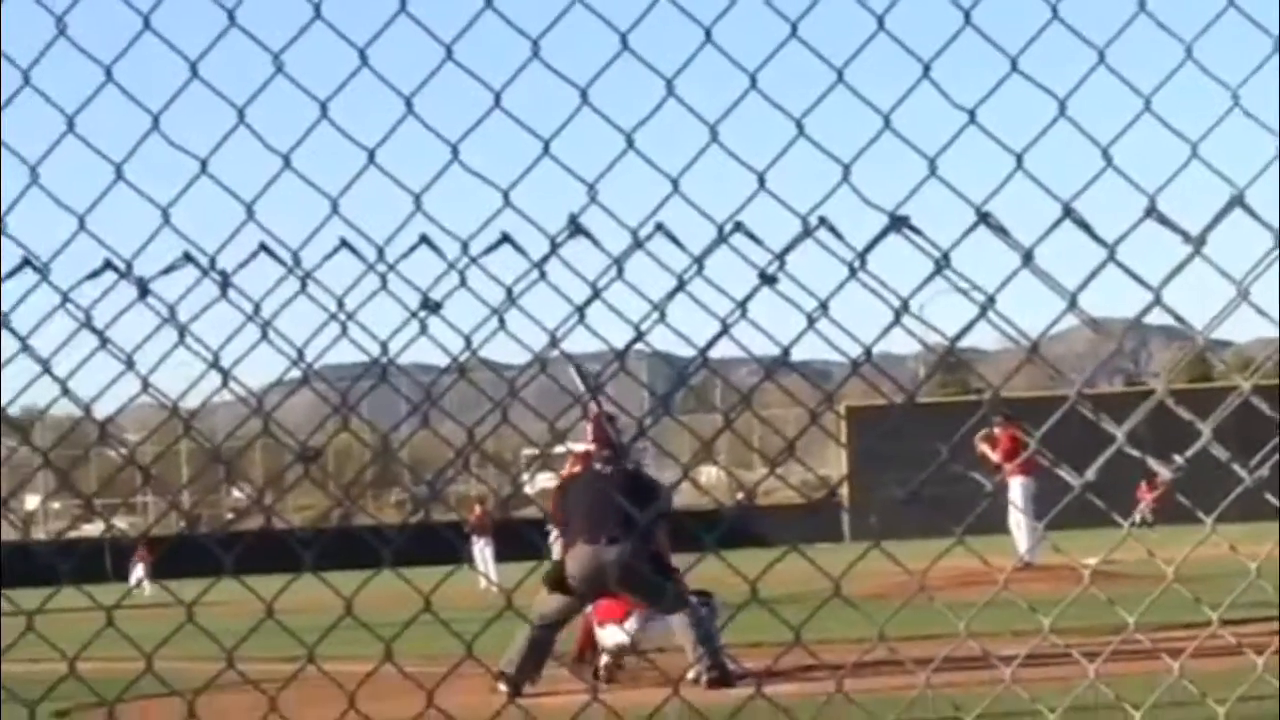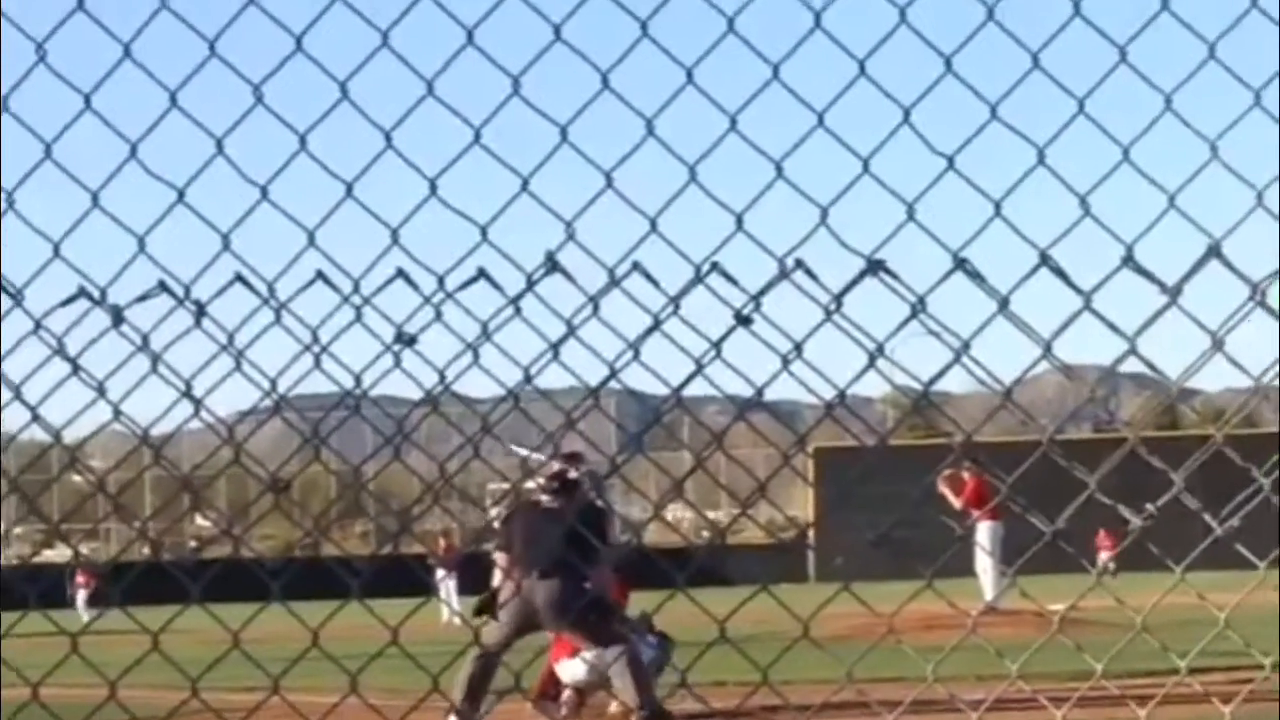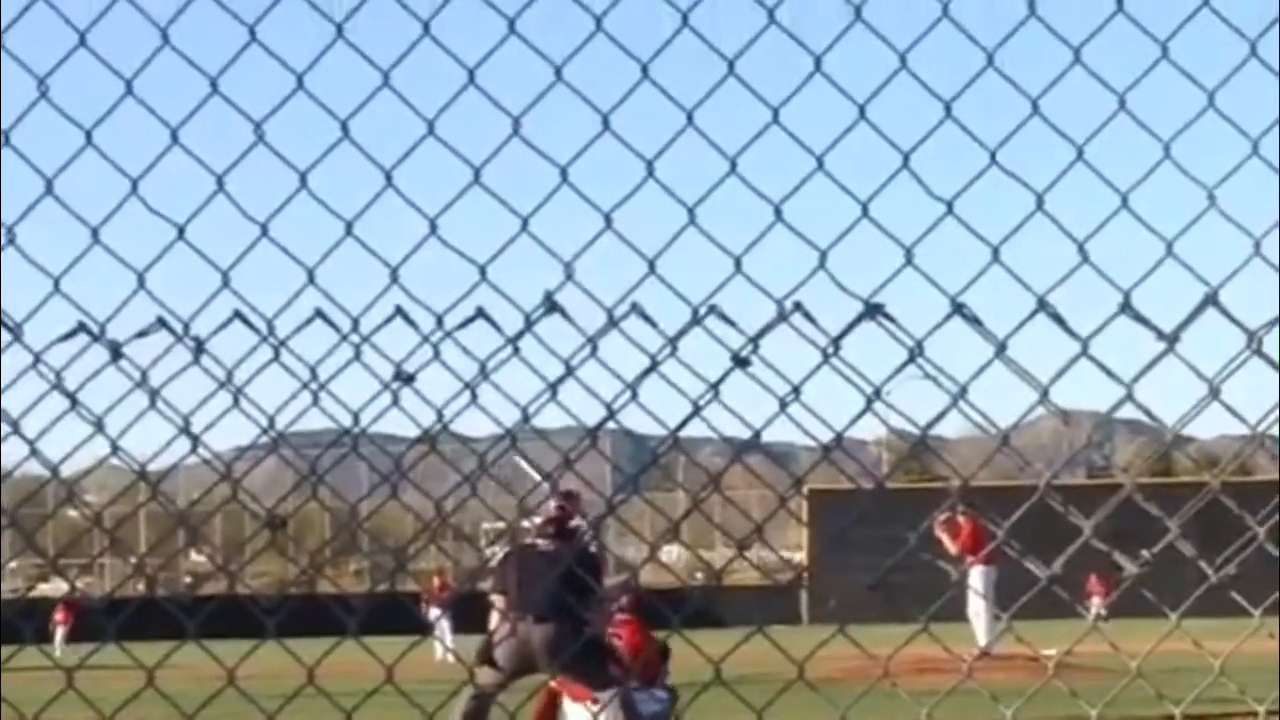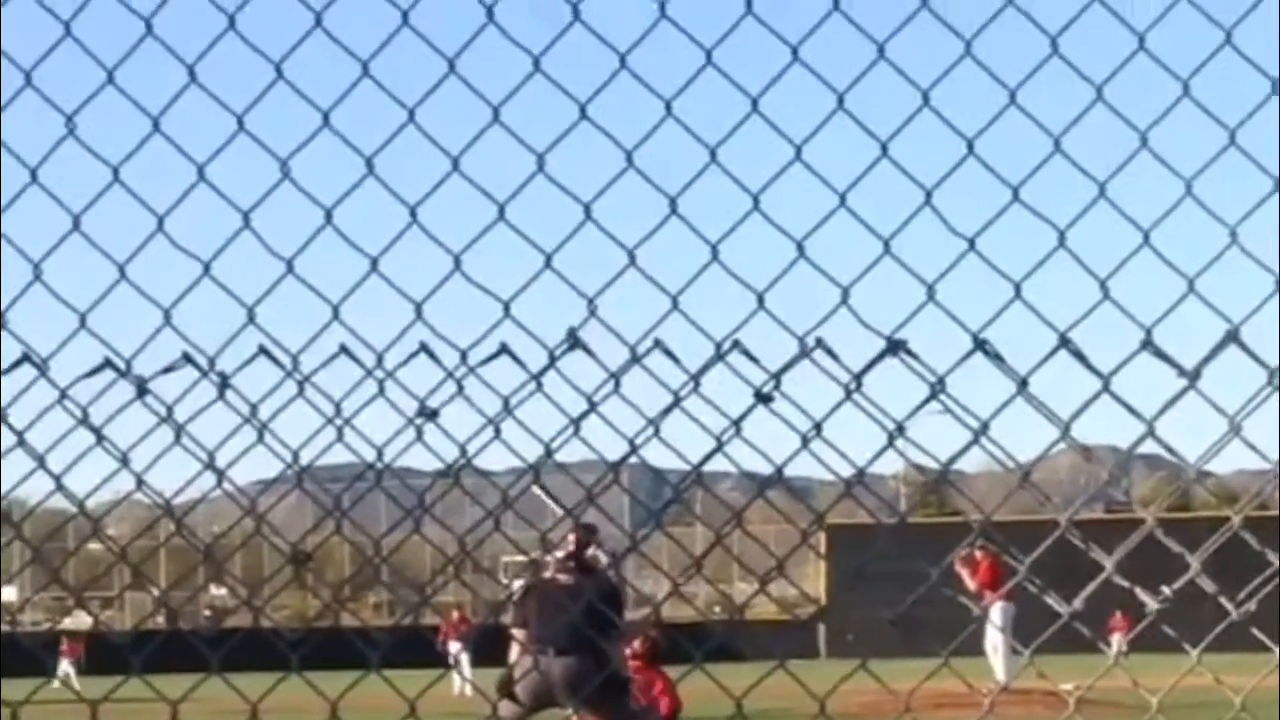
dt=0.4s
person 1, frame 1
left shoulder: (570, 484)
right shoulder: (642, 482)
left elbow: (561, 532)
right elbow: (658, 533)
left wrist: (560, 569)
right wrist: (667, 570)
left hip: (581, 558)
right hip: (629, 556)
left knee: (543, 619)
right knee: (679, 608)
left ankle: (510, 678)
right ankle: (712, 671)
person 1, frame 2
left shoulder: (519, 511)
right shoulder: (588, 512)
left elbow: (502, 562)
right elbow: (598, 566)
left wrist: (497, 598)
right wrist: (607, 603)
left hip: (519, 590)
right hip: (563, 590)
left knee: (486, 649)
right knee: (617, 642)
person 1, frame 3
left shoulder: (513, 556)
right shoulder: (583, 556)
left elbow: (499, 605)
right elbow: (592, 607)
left wrist: (492, 643)
right wrist: (597, 646)
left hip: (514, 636)
right hip: (559, 634)
left knee: (479, 690)
right knee: (611, 687)
person 1, frame 4
left shoulder: (532, 590)
right shoulder: (603, 589)
left elbow: (518, 643)
right elbow: (612, 646)
left wrist: (513, 677)
left hip: (534, 669)
right hip: (579, 669)
